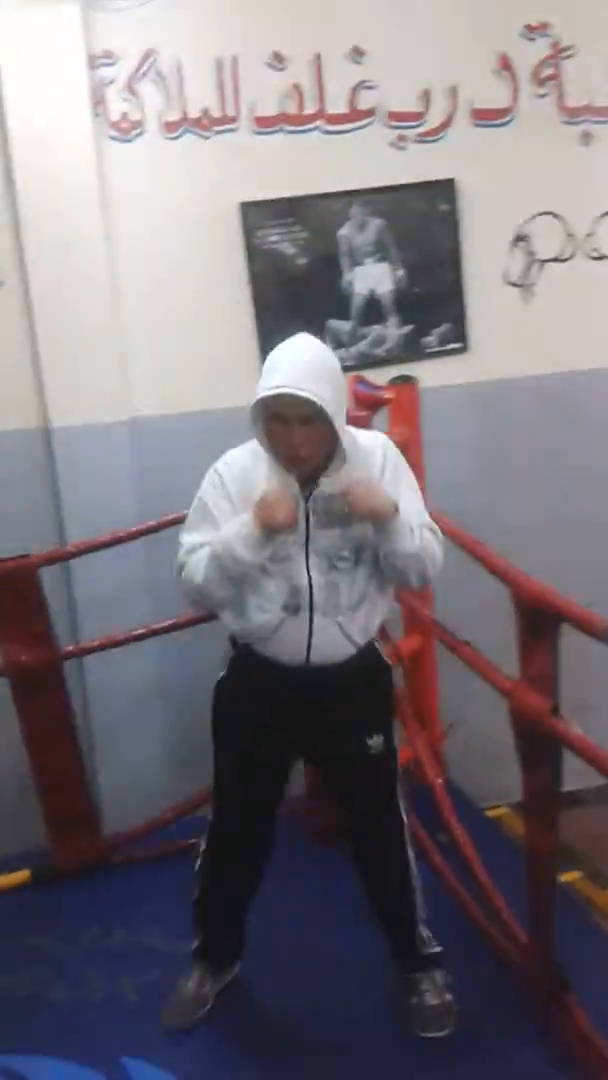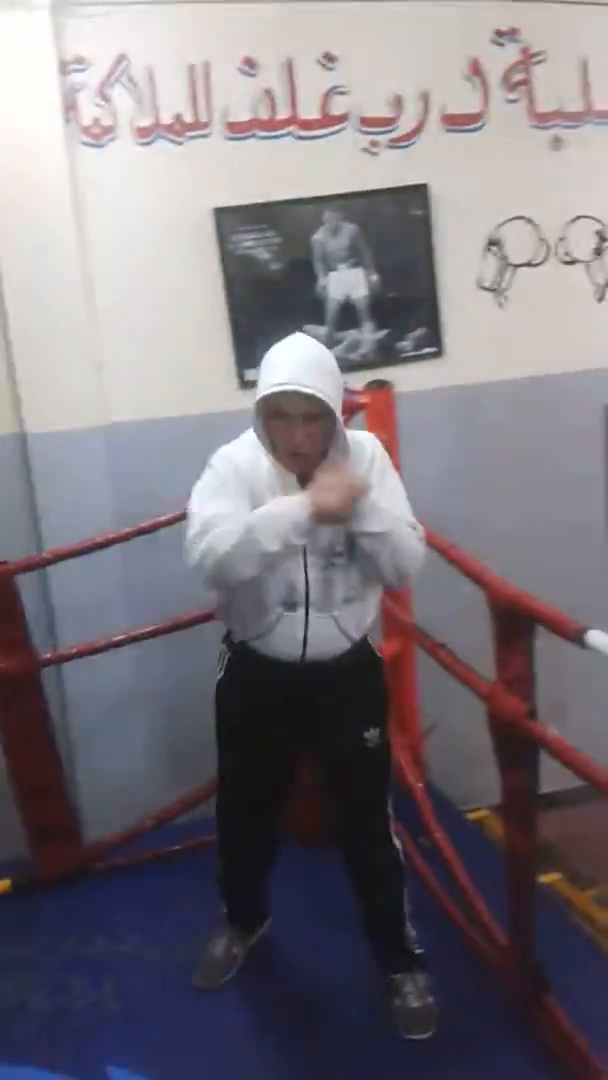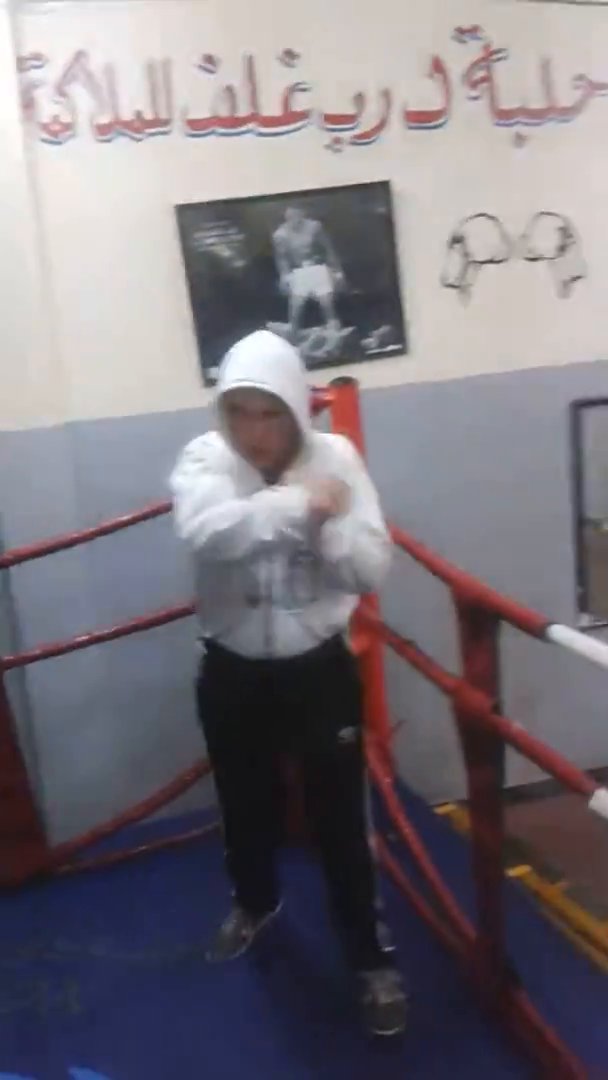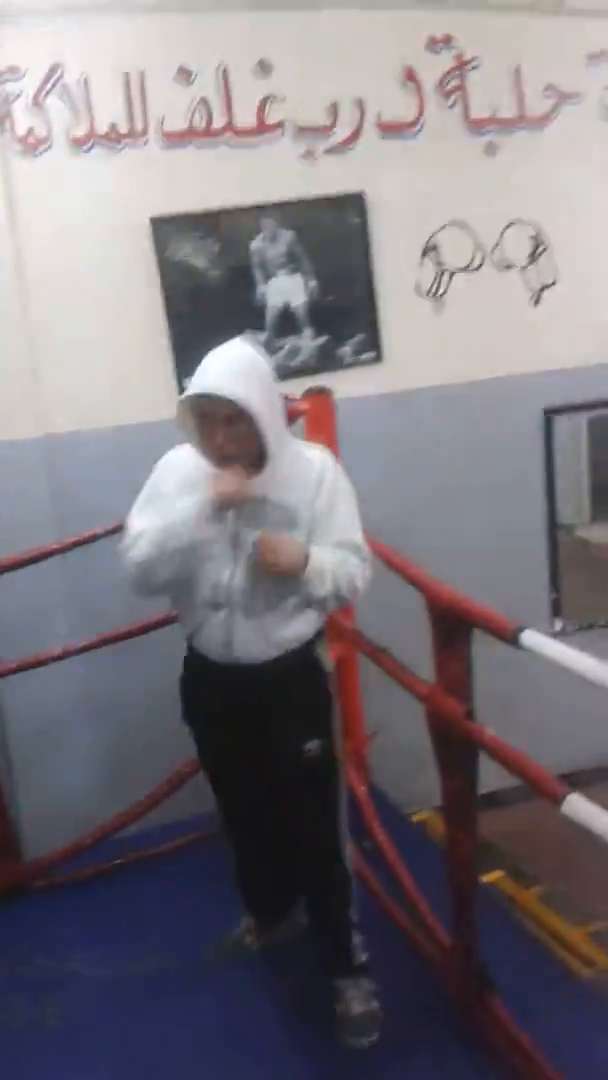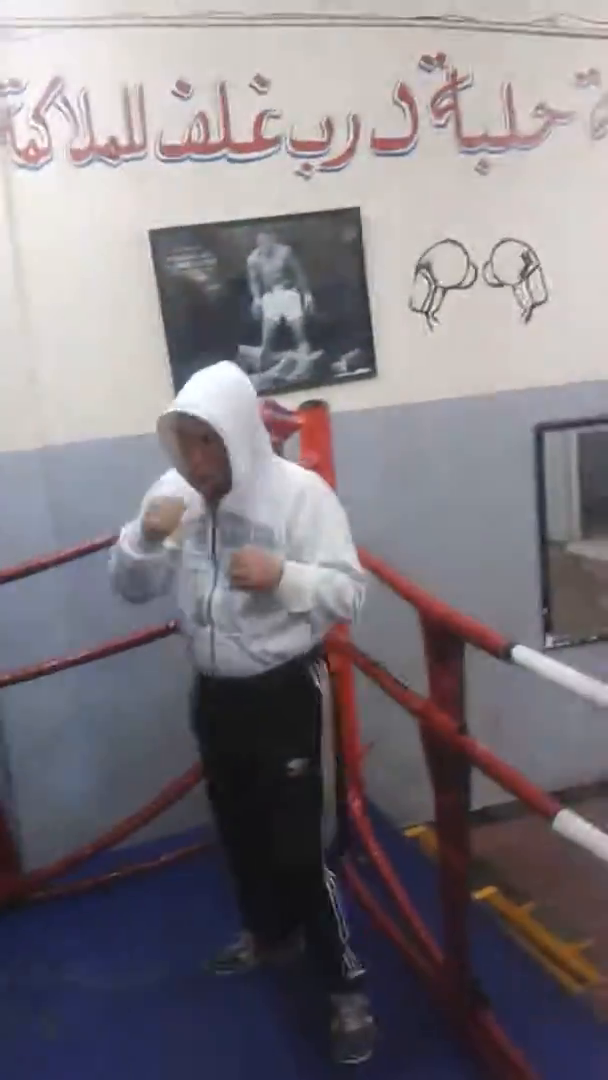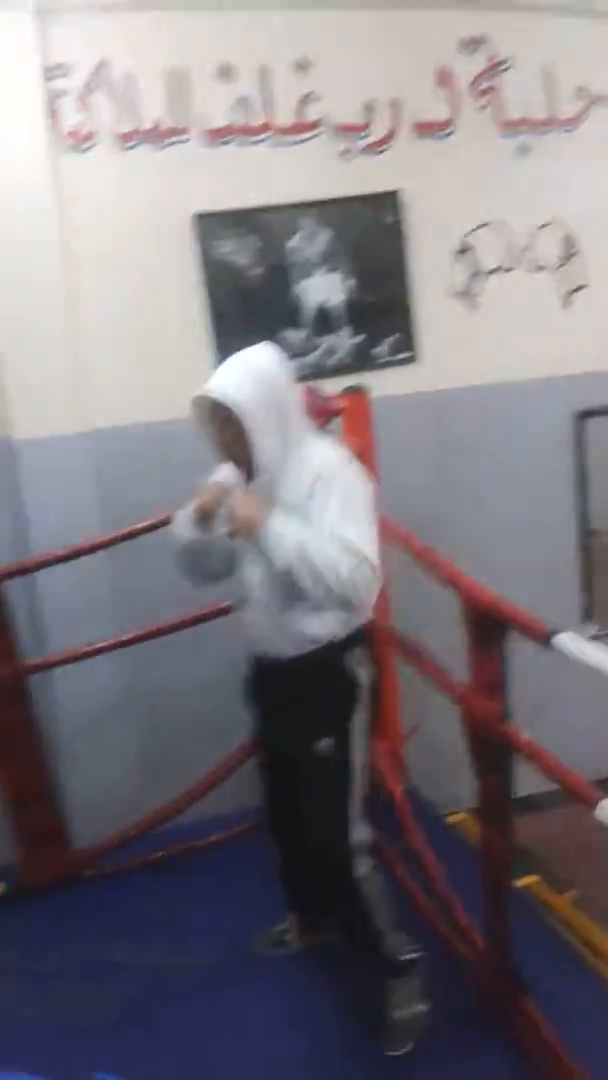
dt=0.1s
person 1, frame 1
left shoulder: (377, 457)
right shoulder: (234, 473)
left elbow: (422, 566)
right elbow: (197, 581)
left wrist: (390, 515)
right wrist: (251, 533)
left hip: (351, 679)
right hip: (257, 682)
left knee: (380, 831)
right knee: (234, 829)
left ankle: (419, 962)
right ankle: (212, 958)
person 1, frame 2
left shoulder: (366, 456)
right shoulder: (233, 464)
left elbow: (406, 564)
right elbow: (214, 557)
left wrist: (371, 518)
right wrist: (303, 505)
left hip: (346, 673)
right hip: (256, 676)
left knee: (367, 823)
right knee: (244, 816)
left ankle: (402, 962)
right ankle: (242, 921)
person 1, frame 3
left shoulder: (336, 459)
right shoulder: (204, 459)
left elbow: (372, 568)
right elbow: (209, 535)
left wrist: (331, 530)
right wrist: (298, 502)
left hip: (319, 670)
right hip: (233, 674)
left knee: (343, 822)
right knee: (245, 810)
left ankle: (371, 960)
right ankle: (254, 903)
person 1, frame 4
left shoulder: (313, 469)
right shoulder: (178, 471)
left elbow: (355, 572)
right elbow: (144, 571)
left wrist: (305, 561)
right wrist: (195, 516)
left hip: (291, 675)
right hip: (211, 677)
left knee: (315, 826)
right knee: (244, 812)
left ankle: (350, 968)
right ankle: (268, 911)
person 1, frame 5
left shoulder: (300, 491)
right shoulder: (174, 492)
left elbow: (347, 592)
right elbow: (131, 585)
left wrist: (284, 576)
right wrist: (148, 536)
left hip: (285, 691)
right hip: (217, 692)
left knee: (297, 846)
right knee: (241, 829)
left ankle: (345, 984)
right ankle: (269, 932)
person 1, frame 6
left shoulder: (327, 470)
right shoulder: (238, 475)
left elbow: (347, 575)
right elbow: (196, 565)
left wrist: (273, 531)
right wrist: (199, 520)
left hip: (329, 668)
right hip: (274, 667)
left knee: (336, 832)
right knee: (288, 810)
left ankle: (402, 969)
right ankle: (313, 915)
